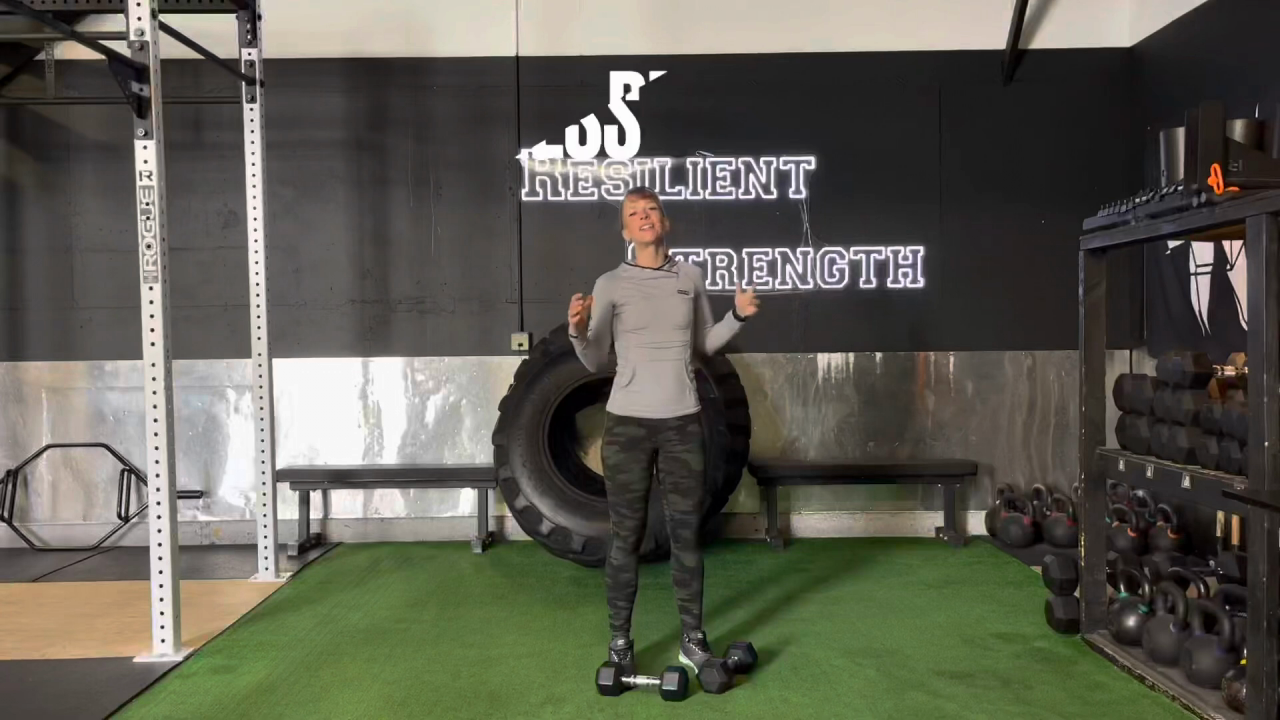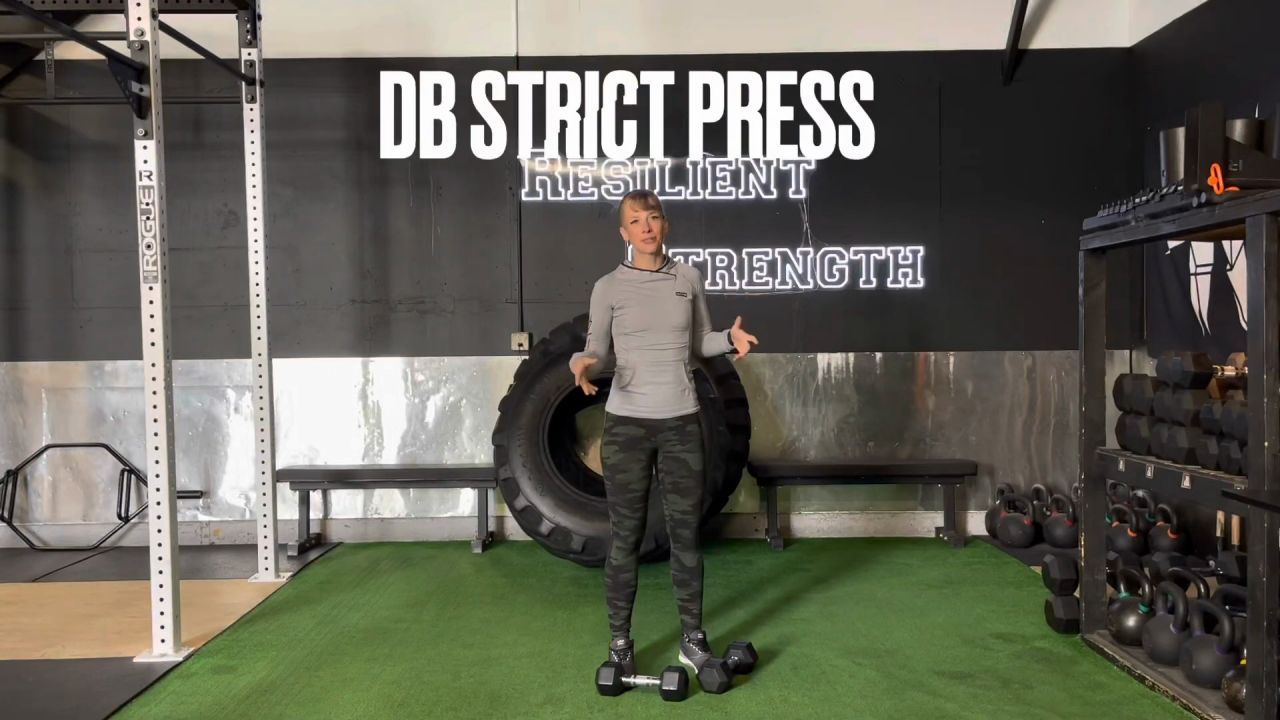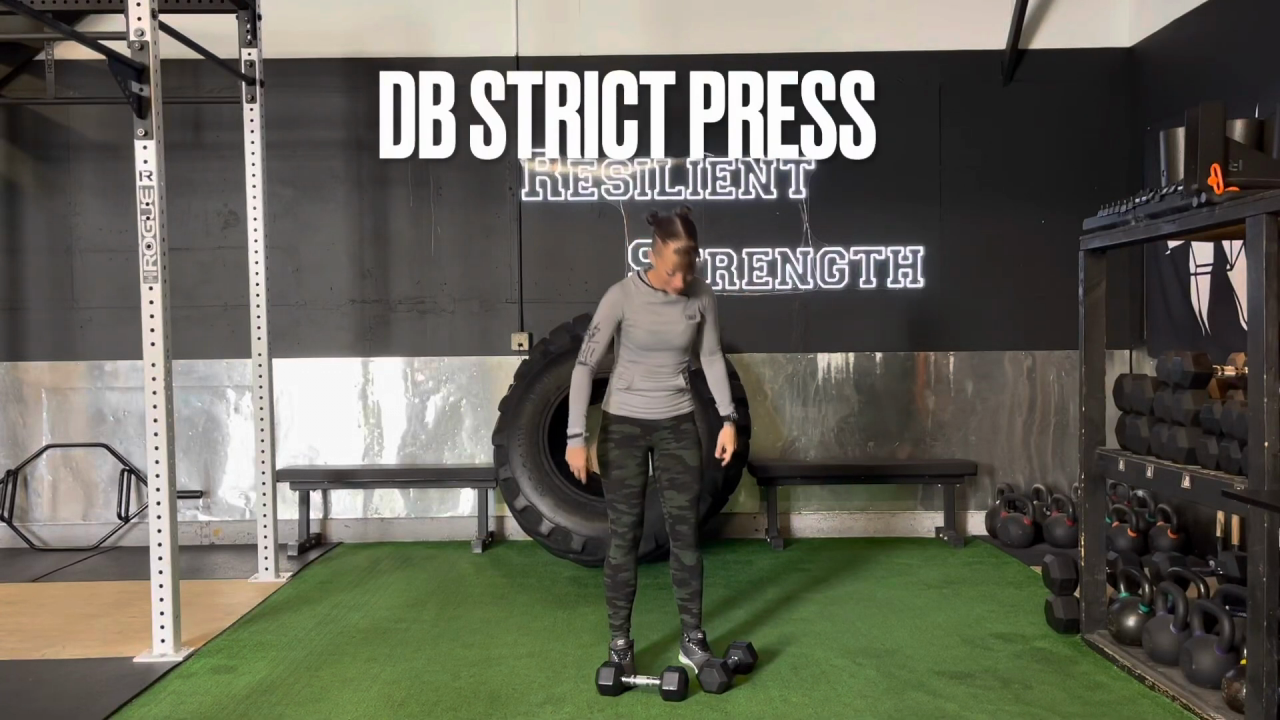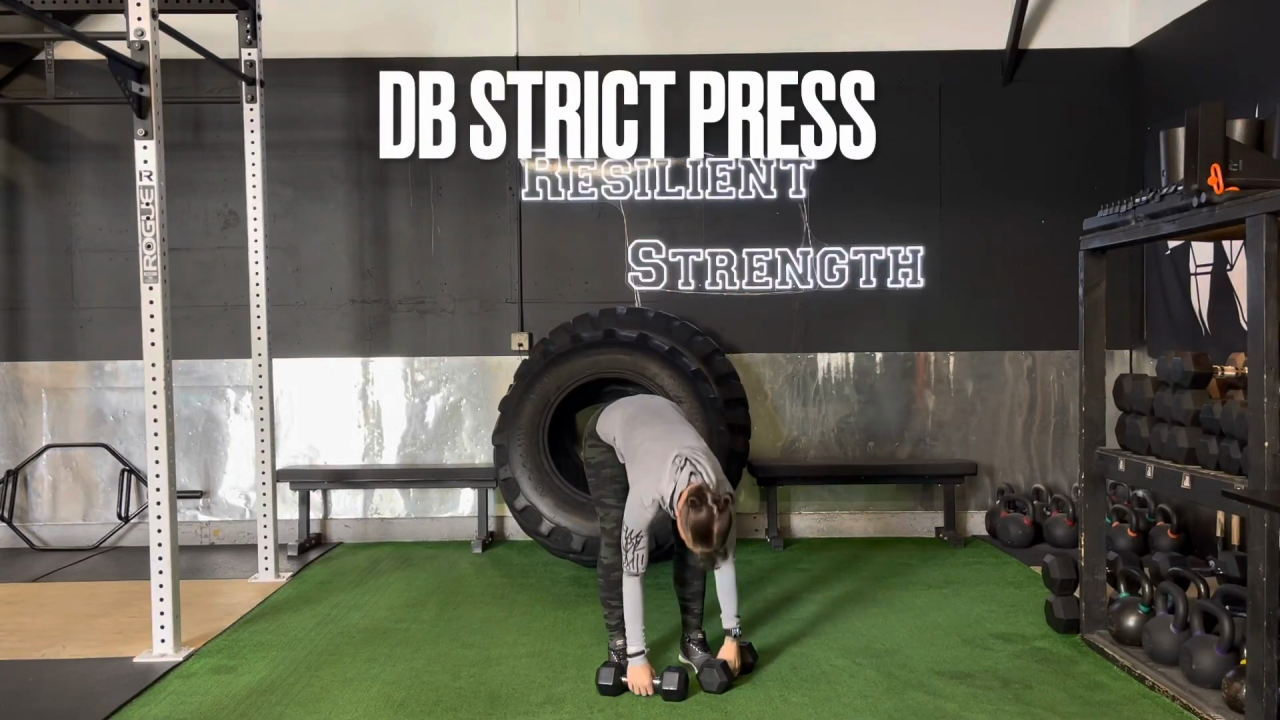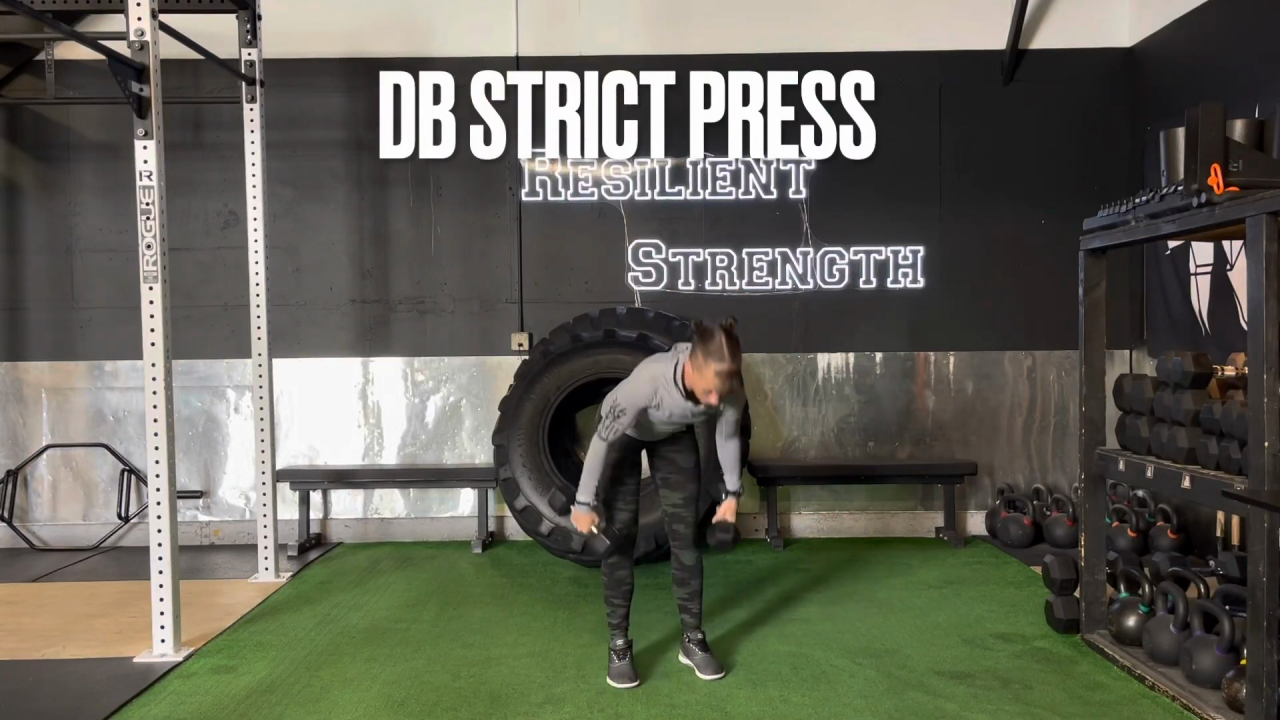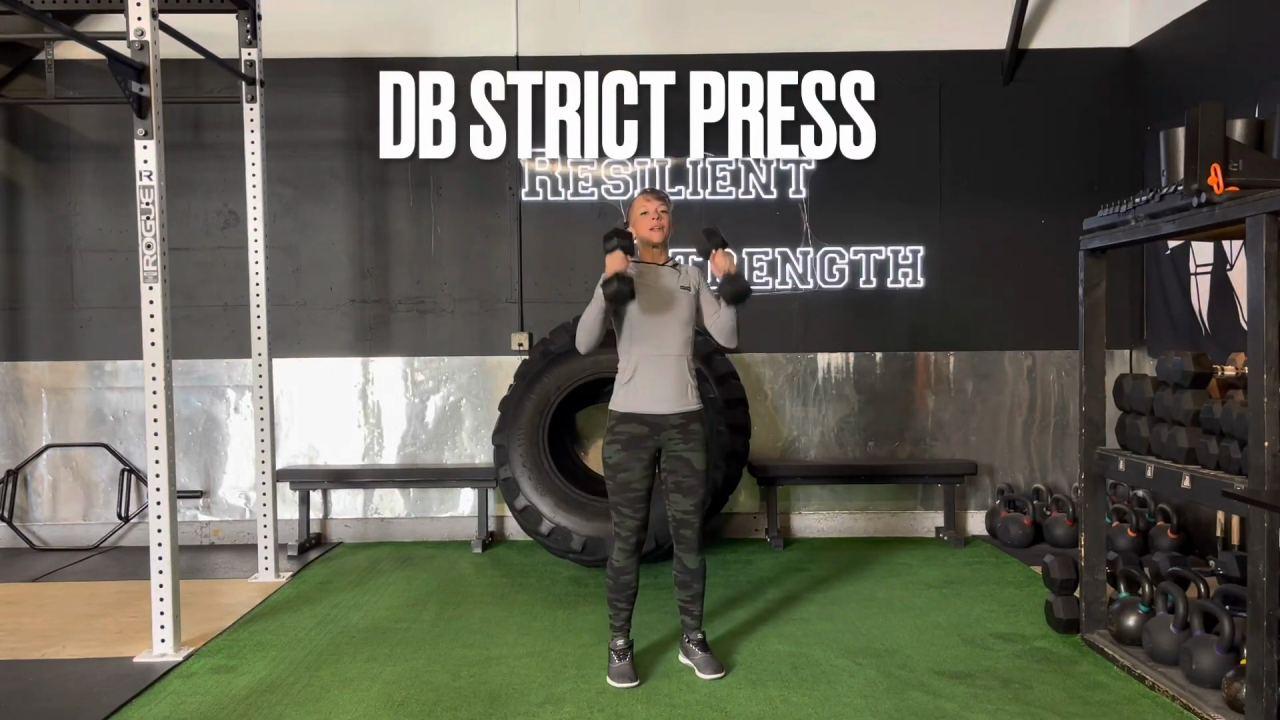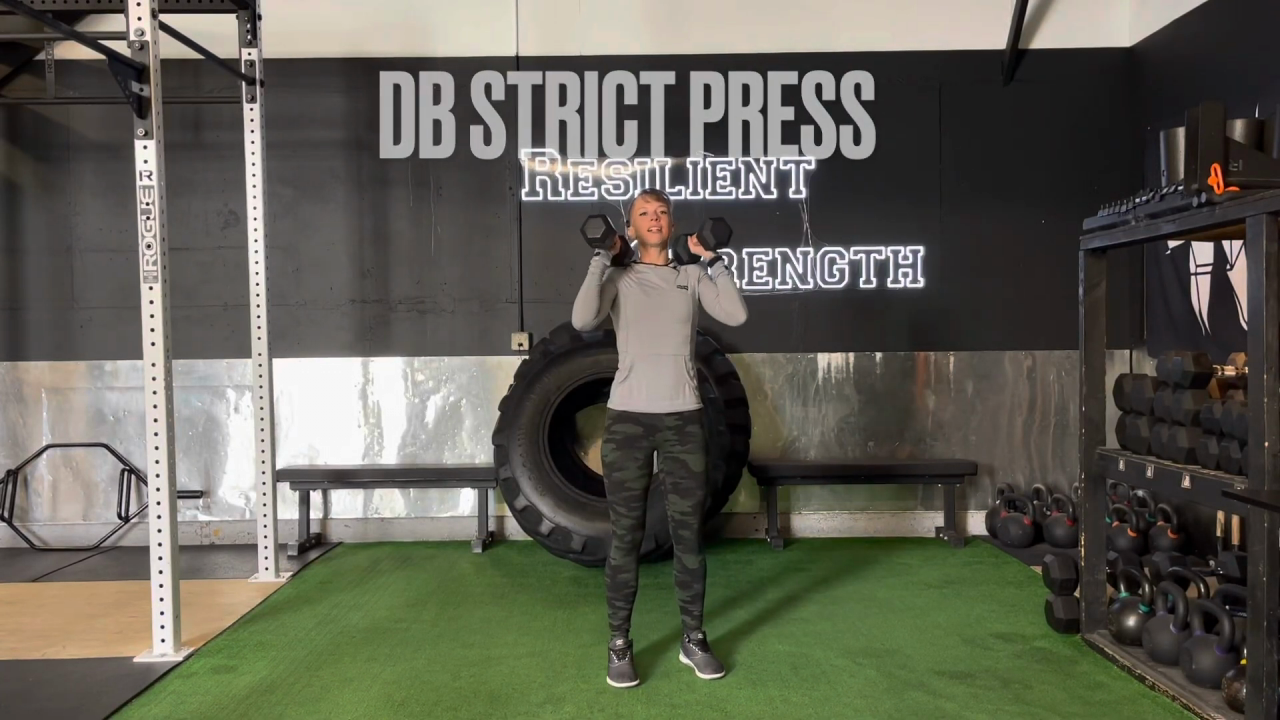
dt=0.7s
person 1, frame 1
left shoulder: (690, 276)
right shoulder: (610, 283)
left elbow: (705, 343)
right elbow: (594, 361)
left wrist: (739, 315)
right wrist: (577, 329)
left hip: (682, 422)
right hip: (627, 422)
left knee: (686, 533)
right knee: (626, 536)
left ankle: (692, 636)
right ankle: (619, 640)
person 1, frame 2
left shoulder: (689, 278)
right shoulder: (608, 287)
right elbow: (598, 353)
left wrist: (730, 340)
right wrist: (583, 363)
left hip: (681, 422)
right hip: (627, 423)
left knee: (686, 532)
right knee: (625, 536)
left ankle: (693, 636)
right ankle: (620, 640)
person 1, frame 3
left shoulder: (701, 297)
right shoulder: (622, 296)
left elbow: (712, 357)
right elbow: (585, 364)
left wrist: (727, 417)
right wrist: (576, 435)
left hip: (677, 423)
right hip: (623, 423)
left knee: (685, 531)
right knee: (624, 533)
left ankle: (693, 637)
right ankle: (620, 641)
person 1, frame 4
left shoulder: (719, 494)
right shoulder: (649, 493)
left elbow: (724, 562)
right elbow: (632, 573)
left wrist: (732, 635)
right wrist: (637, 656)
right hip: (609, 432)
left knee: (701, 553)
right knee: (615, 537)
left ankle: (693, 638)
right ankle: (618, 645)
person 1, frame 5
left shoulder: (726, 387)
right shoulder: (650, 377)
left elbow: (728, 438)
right elbow: (603, 438)
left wrist: (731, 494)
right wrist: (584, 502)
left hip: (674, 437)
right hip: (626, 432)
left knee: (685, 534)
right knee: (621, 535)
left ankle: (693, 639)
right ankle: (619, 645)
person 1, frame 6
left shoulder: (692, 277)
right shoulder: (618, 276)
left elbow: (727, 339)
right elbow: (584, 344)
left wrist: (726, 284)
right wrist: (606, 284)
left hip: (685, 421)
right hip: (630, 421)
left knee: (689, 533)
right knee: (628, 536)
left ankle: (694, 640)
right ankle: (620, 645)
person 1, frame 7
left shoulder: (691, 277)
right shoulder: (618, 278)
left elbow: (736, 315)
right elbow: (583, 319)
left wrist: (711, 259)
right wrist: (601, 259)
left hip: (683, 420)
right hip: (627, 420)
left knee: (688, 532)
right knee: (625, 535)
left ankle: (694, 639)
right ankle: (619, 645)
